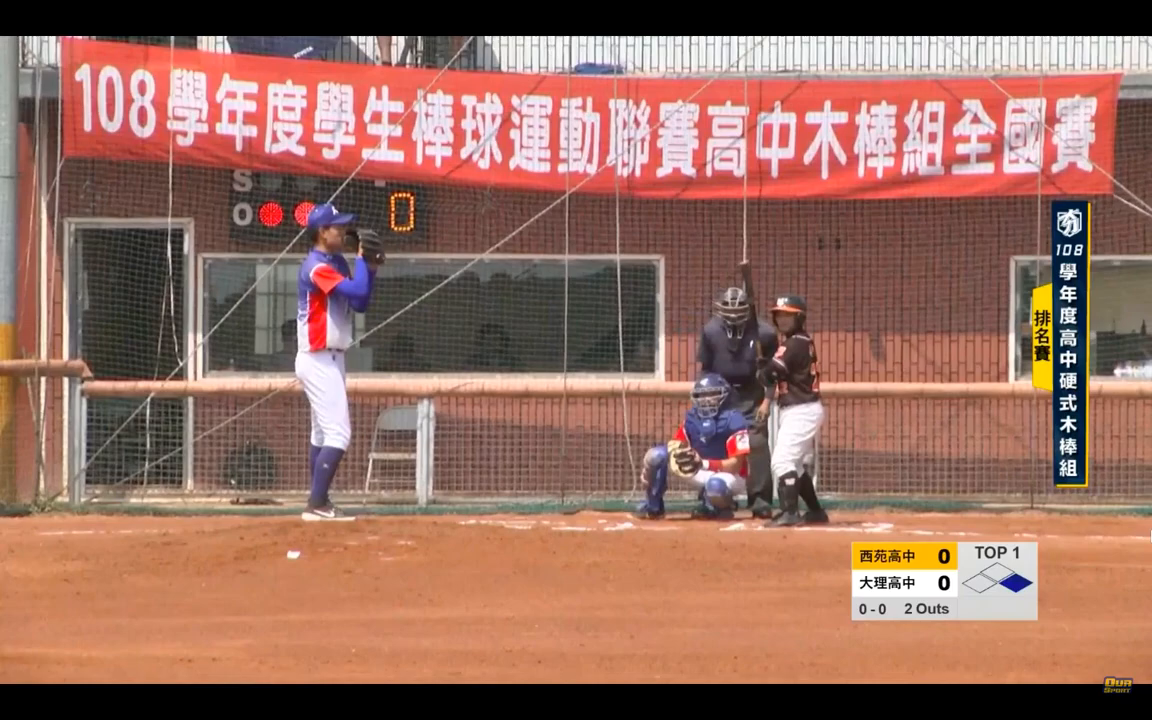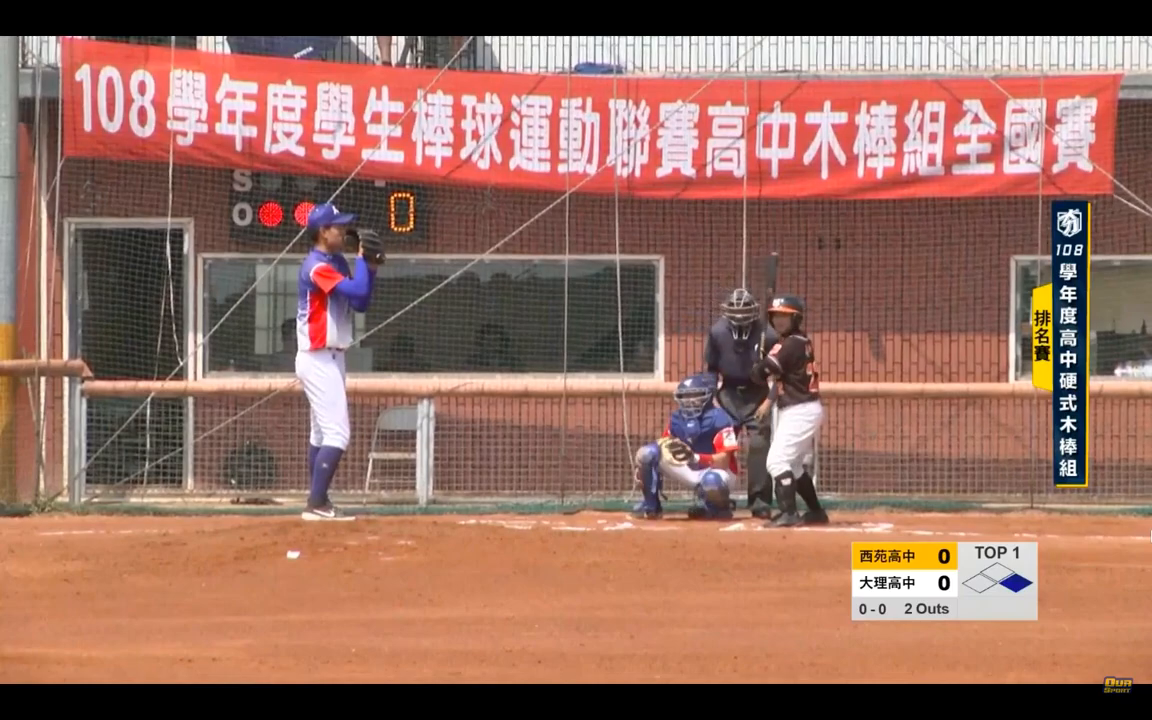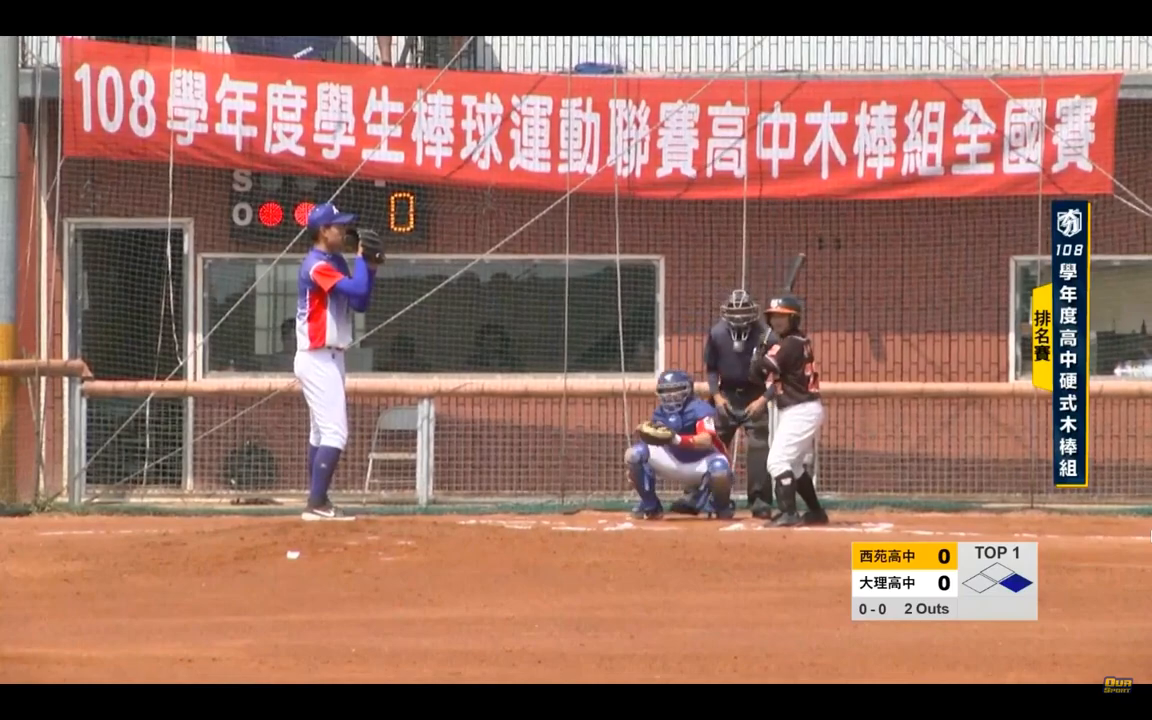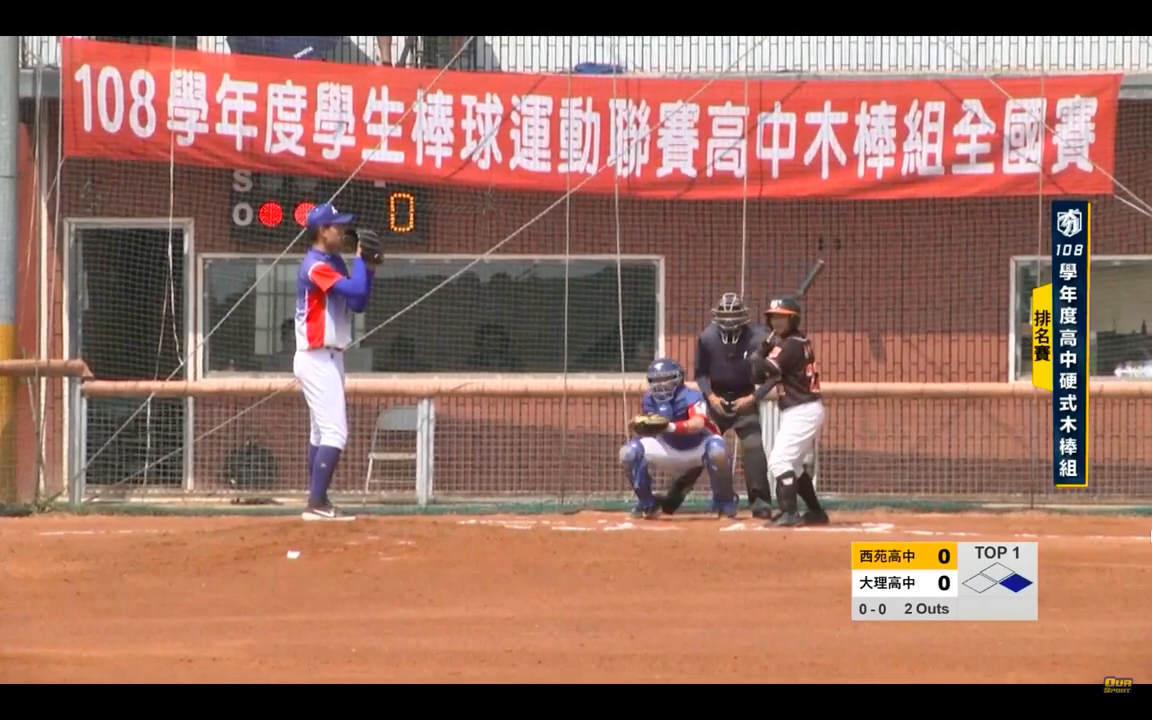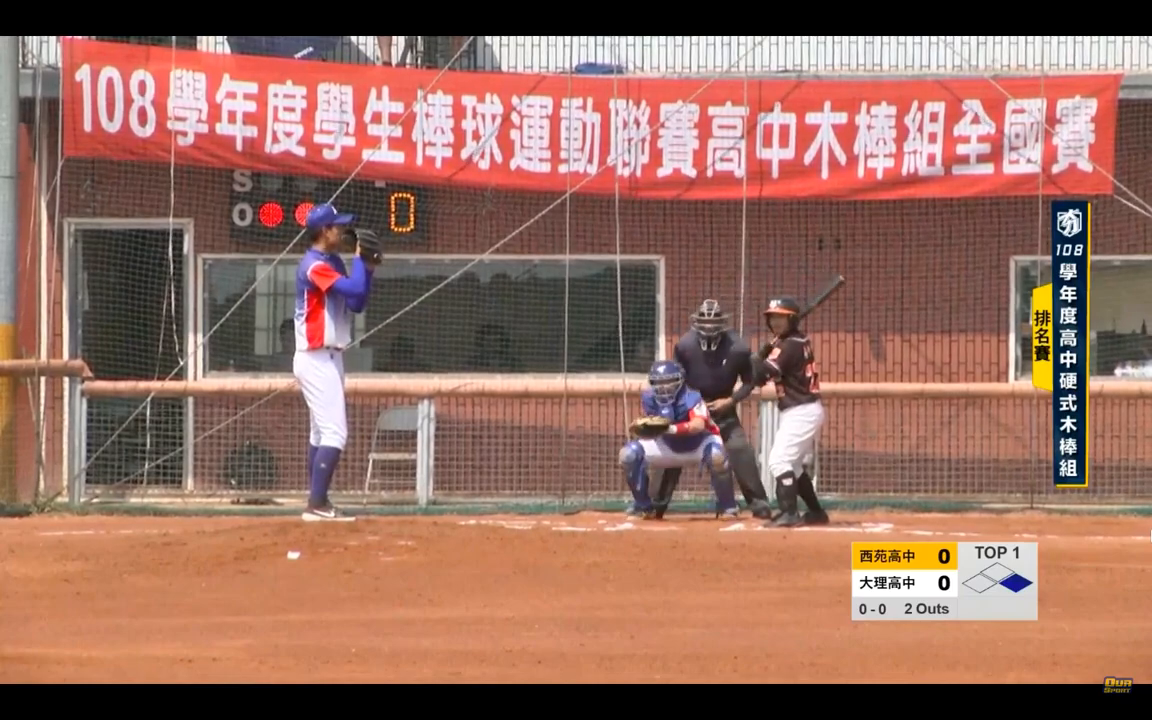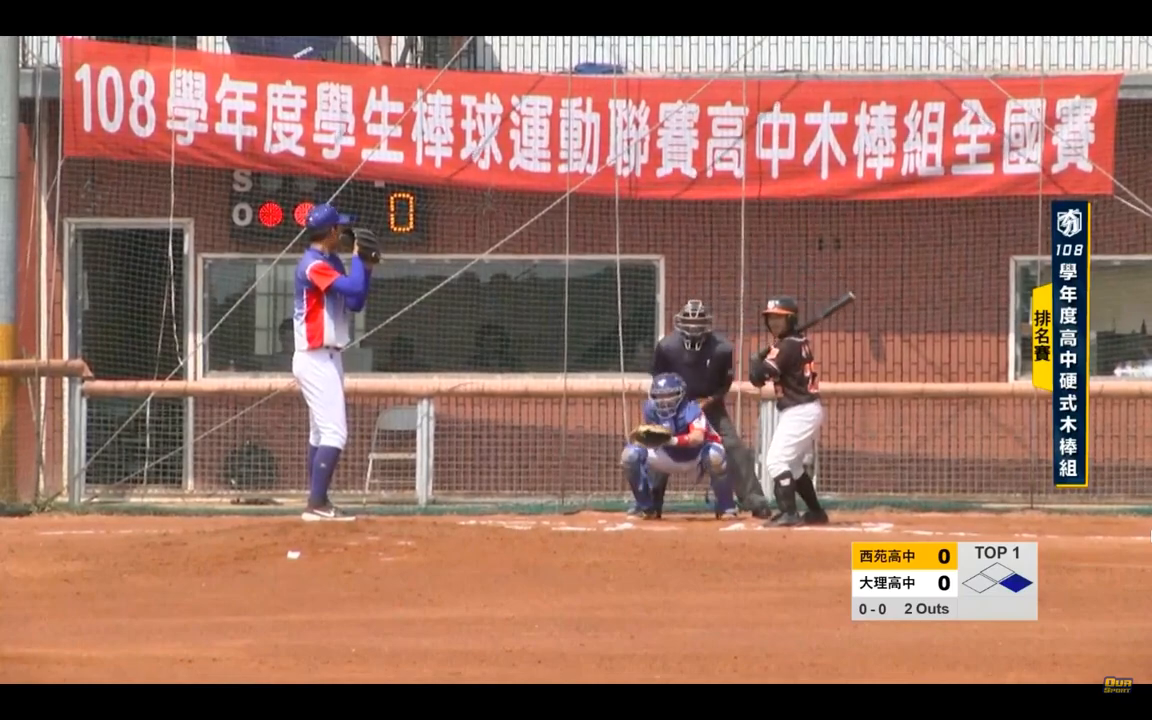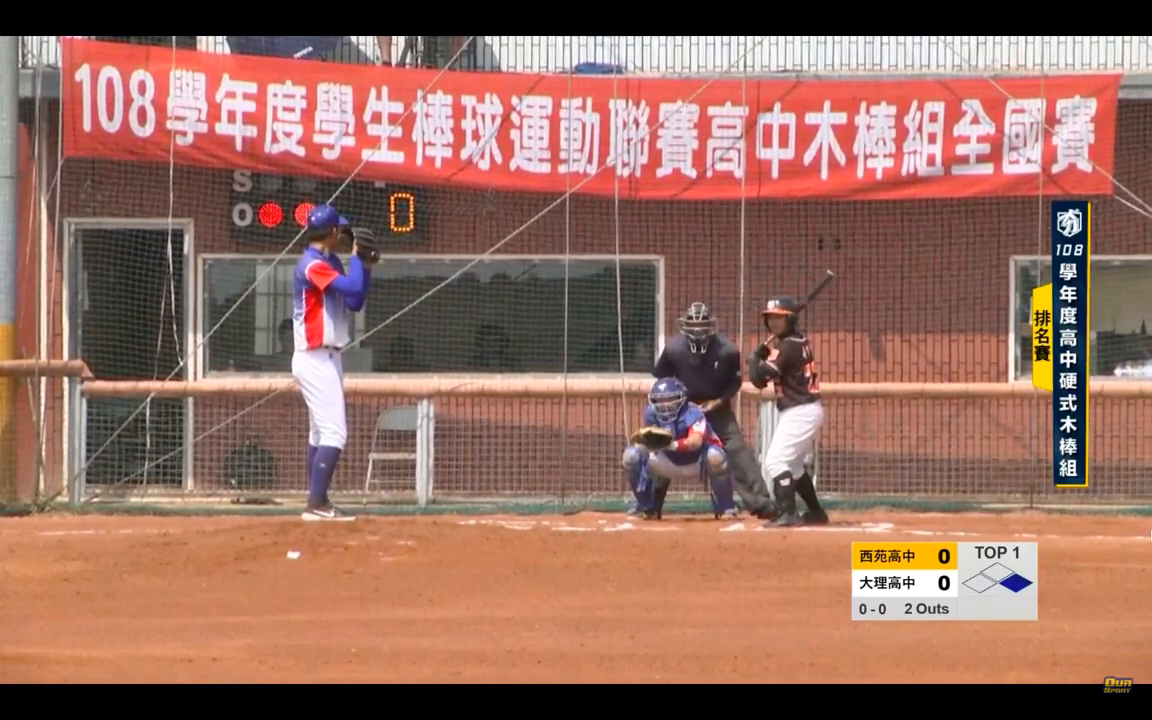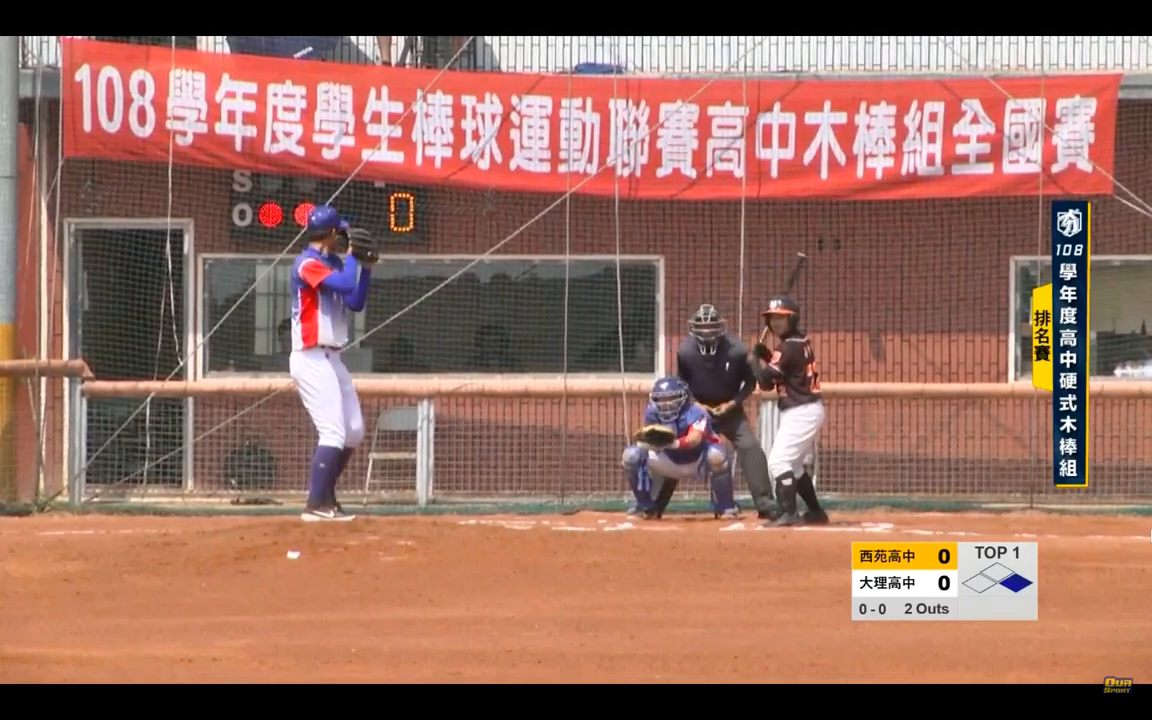
dt=0.2s
person 1, frame 1
left shoulder: (338, 263)
right shoulder: (317, 267)
left elbow: (360, 304)
right elbow: (357, 292)
left wrist: (371, 267)
right wrist: (361, 258)
left hip: (329, 359)
right hip: (319, 361)
left knee: (323, 434)
right knee: (338, 434)
left ankle: (319, 502)
right ankle: (316, 505)
person 1, frame 2
left shoulder: (338, 263)
right shoulder: (317, 266)
left elbow: (361, 304)
right elbow: (358, 291)
left wrist: (371, 268)
right wrist: (361, 259)
left hip: (330, 359)
right hip: (319, 361)
left knee: (322, 433)
right knee: (337, 434)
left ankle: (319, 502)
right ankle: (316, 505)
person 1, frame 3
left shoulder: (337, 263)
right shoulder: (317, 265)
left elbow: (360, 304)
right elbow: (358, 290)
left wrist: (371, 267)
right wrist: (361, 257)
left hip: (330, 358)
right hip: (318, 360)
left knee: (321, 433)
right knee: (334, 433)
left ankle: (318, 502)
right ankle: (316, 505)
person 1, frame 4
left shoulder: (335, 263)
right shoulder: (315, 265)
left elbow: (358, 304)
right elbow: (356, 290)
left wrist: (370, 268)
right wrist: (359, 258)
left hip: (330, 359)
right hip: (317, 360)
left knee: (321, 433)
right knee: (334, 433)
left ankle: (318, 502)
right ankle: (316, 504)
person 1, frame 5
left shoulder: (333, 263)
right shoulder: (314, 265)
left elbow: (357, 304)
right elbow: (354, 289)
left wrist: (368, 268)
right wrist: (358, 257)
left hip: (328, 359)
right hip: (316, 360)
left knee: (321, 433)
right knee: (334, 433)
left ankle: (319, 502)
right ankle: (316, 505)
person 1, frame 6
left shoulder: (332, 263)
right shoulder: (313, 264)
left elbow: (356, 303)
right elbow: (354, 288)
left wrist: (366, 267)
right wrist: (357, 257)
left hip: (328, 358)
right hip: (316, 360)
left knee: (321, 433)
right knee: (334, 433)
left ankle: (319, 502)
right ankle: (316, 505)
person 1, frame 7
left shoulder: (331, 262)
right shoulder: (311, 264)
left elbow: (355, 303)
right elbow: (353, 287)
left wrist: (366, 267)
right wrist: (356, 256)
left hip: (328, 359)
right hip: (315, 360)
left knee: (321, 433)
right knee: (334, 433)
left ankle: (319, 500)
right ankle: (316, 505)
person 1, frame 8
left shoulder: (335, 263)
right shoulder: (307, 263)
left elbow: (356, 303)
right elbow: (342, 285)
left wrist: (365, 268)
right wrist: (351, 256)
left hip: (333, 359)
right hip: (311, 360)
left knee: (353, 432)
right knee: (334, 432)
left ankle: (325, 492)
right ankle: (316, 505)
person 2, frame 1
left shoulder: (794, 343)
right shoulder: (802, 341)
left elbow: (768, 377)
right elbow: (784, 371)
left wrist: (763, 367)
right wrist: (770, 364)
left hip: (801, 411)
right hip: (801, 410)
left knee: (782, 460)
right knee: (795, 464)
left ankle: (790, 513)
right ankle: (816, 512)
person 2, frame 2
left shoulder: (789, 343)
right shoulder: (801, 341)
left elbow: (760, 373)
right elbow: (782, 367)
left wrist: (762, 358)
right wrist: (769, 357)
left hip: (799, 412)
right hip: (805, 410)
left knee: (777, 461)
right knee: (793, 464)
left ankle: (788, 513)
right ankle: (815, 511)
person 2, frame 3
left shoulder: (788, 344)
right shoulder: (800, 340)
left elbow: (758, 372)
right elbow: (781, 368)
left wrist: (760, 353)
right wrist: (768, 353)
left hip: (799, 412)
right hip: (806, 410)
left knee: (778, 461)
right knee: (794, 464)
left ankle: (788, 514)
right ankle: (816, 512)
person 2, frame 4
left shoulder: (789, 345)
right shoulder: (800, 341)
left elbow: (760, 374)
right elbow: (782, 370)
left wrist: (759, 353)
right wrist: (768, 353)
left hip: (801, 412)
right hip: (806, 410)
left knee: (779, 461)
right knee: (793, 464)
left ankle: (789, 513)
right ankle: (815, 511)
person 2, frame 5
left shoulder: (788, 345)
right shoulder: (800, 341)
left elbow: (761, 377)
right elbow: (784, 369)
right wrist: (769, 356)
left hip: (800, 412)
right hip: (807, 410)
left knee: (779, 461)
right knee: (794, 465)
left ankle: (789, 513)
right ankle: (815, 511)
person 2, frame 6
left shoulder: (786, 346)
right shoulder: (800, 341)
left elbow: (757, 377)
left wrist: (758, 358)
right wrist: (768, 358)
left hip: (798, 412)
right hip: (808, 410)
left knee: (776, 461)
right knee: (793, 465)
left ankle: (788, 513)
right ankle: (815, 512)
person 2, frame 7
left shoulder: (786, 346)
right shoulder: (800, 341)
left elbow: (759, 379)
left wrist: (755, 358)
right wrist: (766, 356)
left hip: (799, 412)
right hip: (808, 410)
left knee: (776, 461)
right knee: (793, 465)
left ankle: (788, 514)
right ankle: (815, 512)
person 2, frame 8
left shoulder: (788, 347)
right shoulder: (801, 341)
left elbow: (766, 382)
right elbow: (783, 369)
left wrist: (754, 359)
right wrist: (765, 355)
left hip: (800, 412)
right hip: (808, 410)
left knee: (779, 462)
right knee: (793, 464)
left ankle: (788, 514)
right ankle: (815, 512)
person 3, frame 1
left shoulder: (764, 333)
right shoulder: (710, 331)
right elbow: (705, 368)
left wrist: (767, 399)
left hip: (752, 395)
left knee: (758, 445)
left ankle: (760, 500)
person 3, frame 2
left shoulder: (768, 335)
right shoulder: (717, 332)
right elbow: (712, 368)
left wrist: (770, 400)
right wrist: (714, 397)
left hip: (757, 396)
right hip: (728, 395)
left knee: (759, 446)
left ankle: (759, 501)
person 3, frame 3
left shoulder: (767, 336)
right shoulder: (717, 334)
right elbow: (711, 369)
left wrist: (763, 400)
right wrist: (717, 395)
left hip: (755, 397)
right hip: (726, 396)
left knee: (759, 447)
left ankle: (759, 501)
right ankle: (697, 499)
person 3, frame 4
left shoulder: (758, 339)
right shoulder: (706, 337)
right elbow: (700, 372)
left wrist: (753, 398)
right wrist: (710, 395)
left hip: (745, 401)
right hip: (714, 399)
left knee: (753, 448)
left ankle: (760, 501)
right ankle: (673, 498)
person 3, frame 5
left shoulder: (738, 348)
right shoulder: (684, 344)
left elbow: (750, 381)
left wrist: (731, 401)
left hip: (723, 406)
left knee: (741, 450)
left ankle: (758, 502)
right ankle: (658, 503)
person 3, frame 6
left shoulder: (722, 348)
right shoulder: (667, 345)
left elbow: (726, 381)
right elbow: (658, 376)
left wrist: (710, 400)
left hip: (710, 404)
left knee: (734, 447)
left ankle: (754, 500)
person 3, frame 7
left shoulder: (728, 350)
right shoulder: (673, 348)
left elbow: (736, 383)
right elbow: (661, 377)
left wrist: (718, 402)
left hip: (717, 407)
left knee: (739, 450)
left ankle: (760, 502)
person 3, frame 8
left shoulder: (738, 350)
right shoulder: (686, 350)
left elbow: (750, 383)
right elbow: (682, 384)
left wrist: (732, 403)
right wrist: (695, 404)
left hip: (731, 409)
left knee: (750, 448)
left ankle: (765, 504)
right ankle: (654, 505)
person 4, frame 1
left shoulder: (733, 420)
right shoulder: (692, 416)
left elbow: (736, 464)
right elbow: (675, 444)
left wrist: (705, 464)
left hip: (727, 473)
right hip: (698, 471)
left knee: (716, 487)
right knee: (655, 455)
left ankle: (722, 506)
right ankle: (653, 508)
person 4, frame 2
left shoulder: (718, 418)
right shoulder: (677, 417)
left elbow: (724, 459)
left wrist: (695, 458)
left hip: (716, 470)
right hip: (688, 470)
left knee: (711, 482)
right knee: (646, 453)
left ankle: (720, 508)
right ankle: (652, 507)
person 4, frame 3
left shoulder: (700, 409)
right shoulder: (659, 412)
left elbow: (705, 441)
right elbow: (655, 442)
left wrist: (677, 439)
left hip: (704, 461)
right hip: (675, 461)
left knee: (720, 470)
right knee: (634, 454)
left ankle: (721, 507)
right ankle: (650, 508)
person 4, frame 4
left shoulder: (691, 396)
right shoulder: (649, 399)
left elbow: (698, 424)
left wrist: (670, 427)
left hip: (700, 445)
right hip: (669, 447)
left knee: (717, 452)
right knee: (628, 453)
left ankle: (725, 504)
right ankle: (647, 506)
person 4, frame 5
left shoulder: (691, 398)
right shoulder: (649, 399)
left elbow: (698, 426)
left wrist: (672, 429)
left hip: (698, 445)
right hip: (668, 447)
left knee: (717, 455)
right knee: (628, 454)
right ankle: (644, 506)
person 4, frame 6
left shoulder: (692, 410)
right shoulder: (651, 409)
left elbow: (698, 438)
left wrist: (673, 440)
left hip: (698, 456)
right hip: (670, 456)
left knee: (715, 456)
right knee: (630, 454)
left ankle: (725, 507)
right ankle: (646, 507)
person 4, frame 7
left shoulder: (693, 415)
right shoulder: (651, 414)
left elbow: (696, 441)
left wrist: (673, 445)
left hip: (699, 462)
right hip: (670, 462)
left knee: (715, 455)
right knee: (631, 455)
left ankle: (726, 508)
right ankle: (646, 508)
person 4, frame 8
left shoulder: (694, 413)
right shoulder: (652, 413)
left elbow: (694, 439)
left wrist: (674, 444)
left hip: (699, 462)
right hip: (670, 461)
left knee: (716, 454)
right knee: (631, 455)
left ankle: (725, 507)
right ankle: (645, 507)
